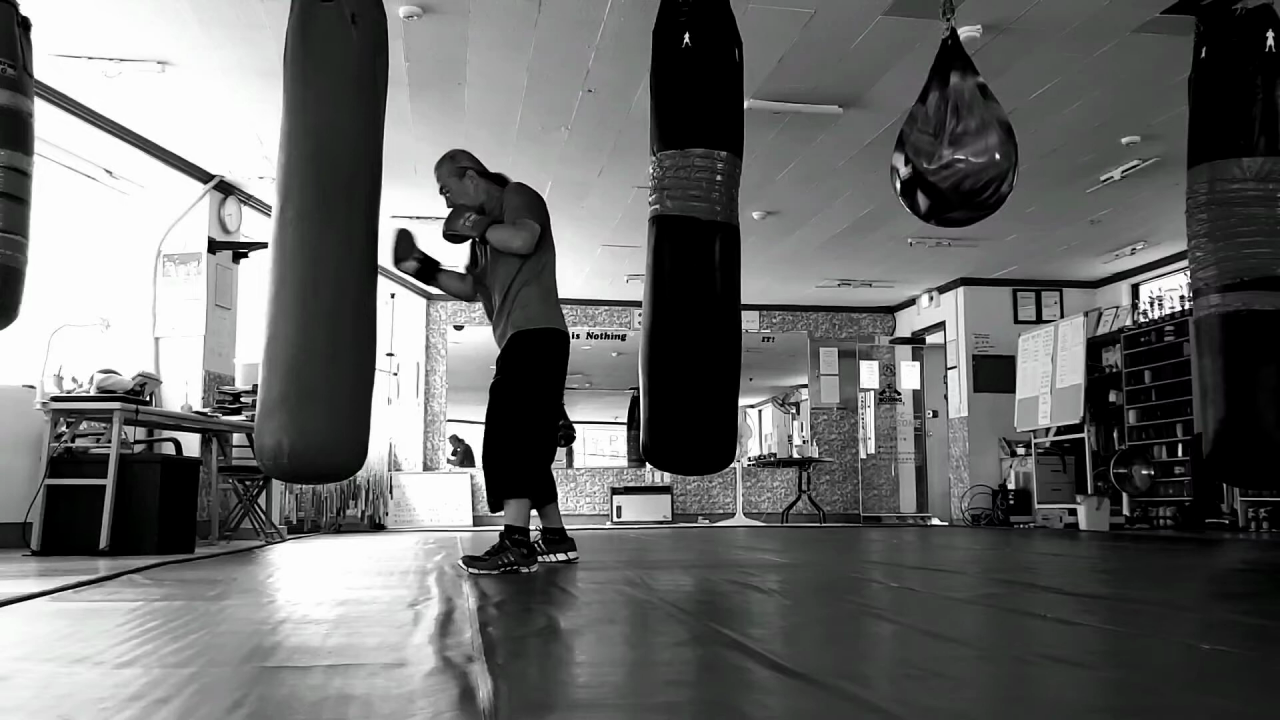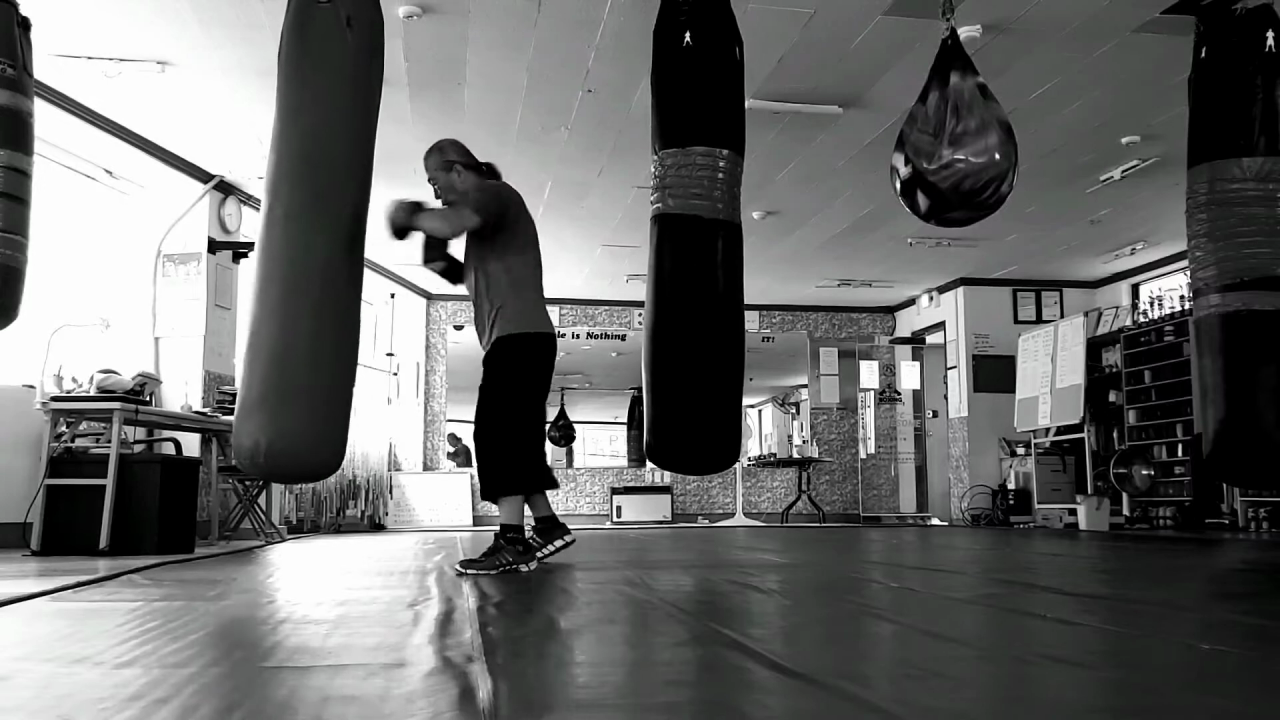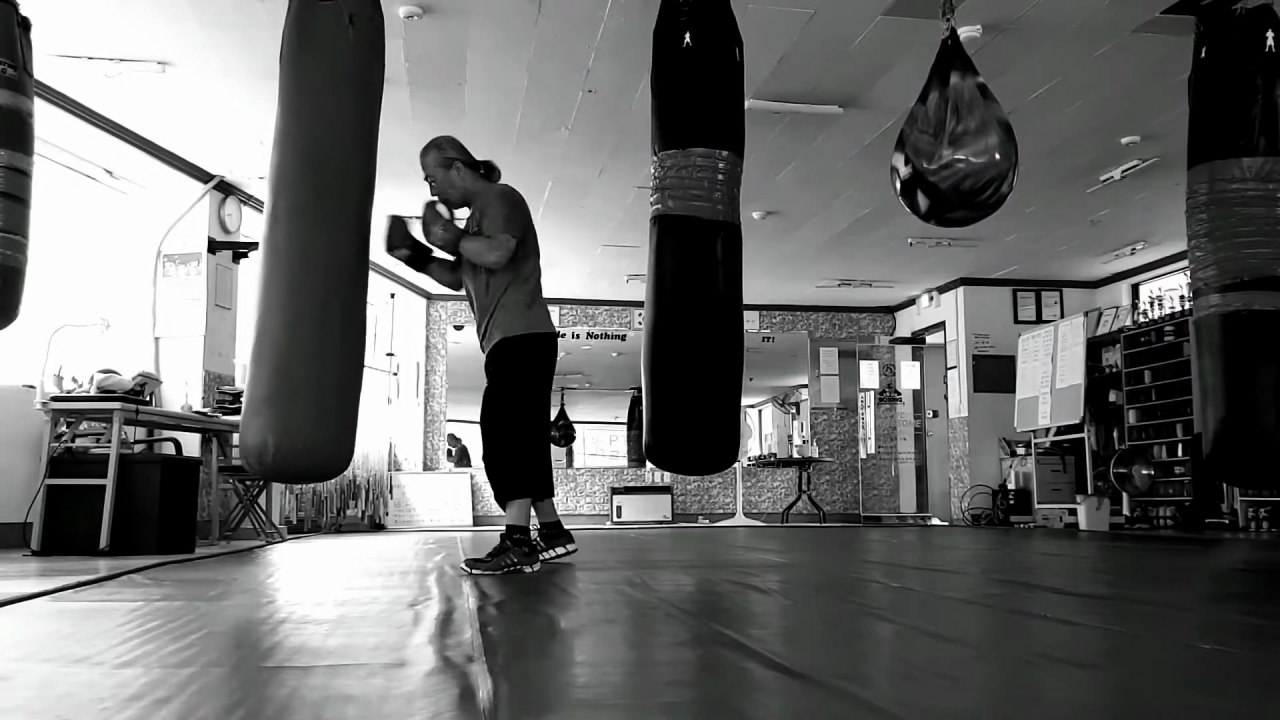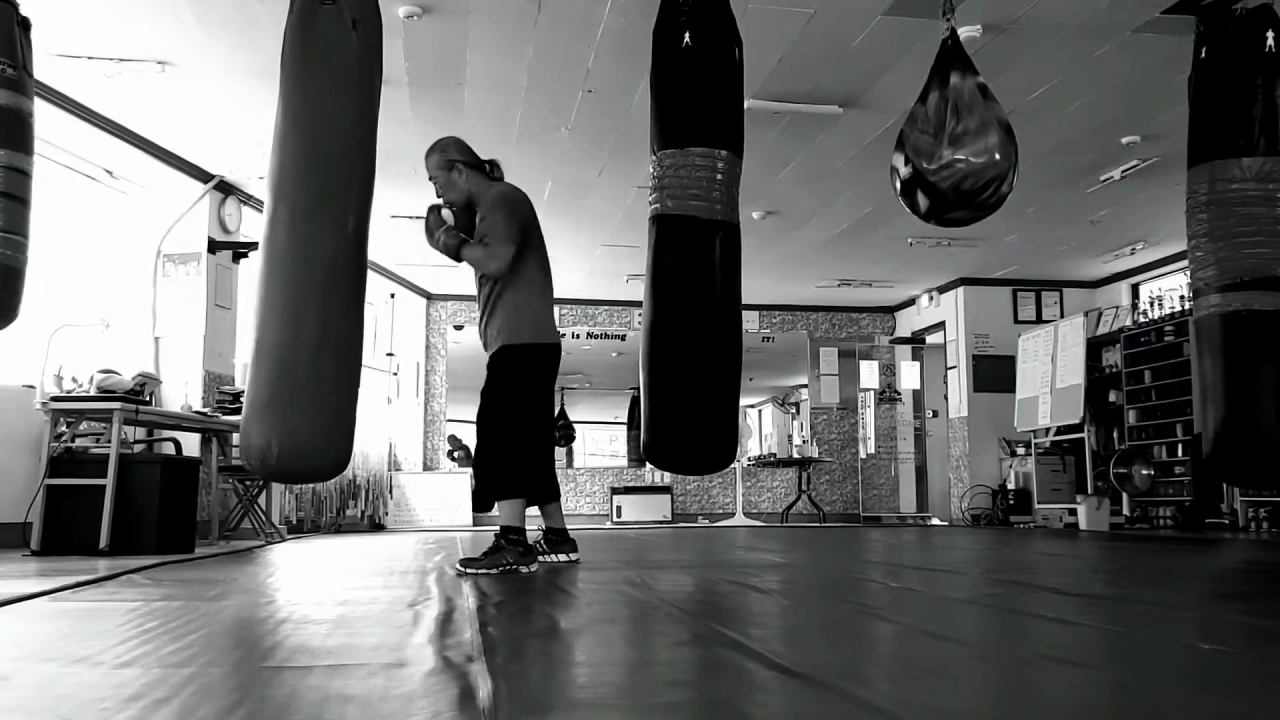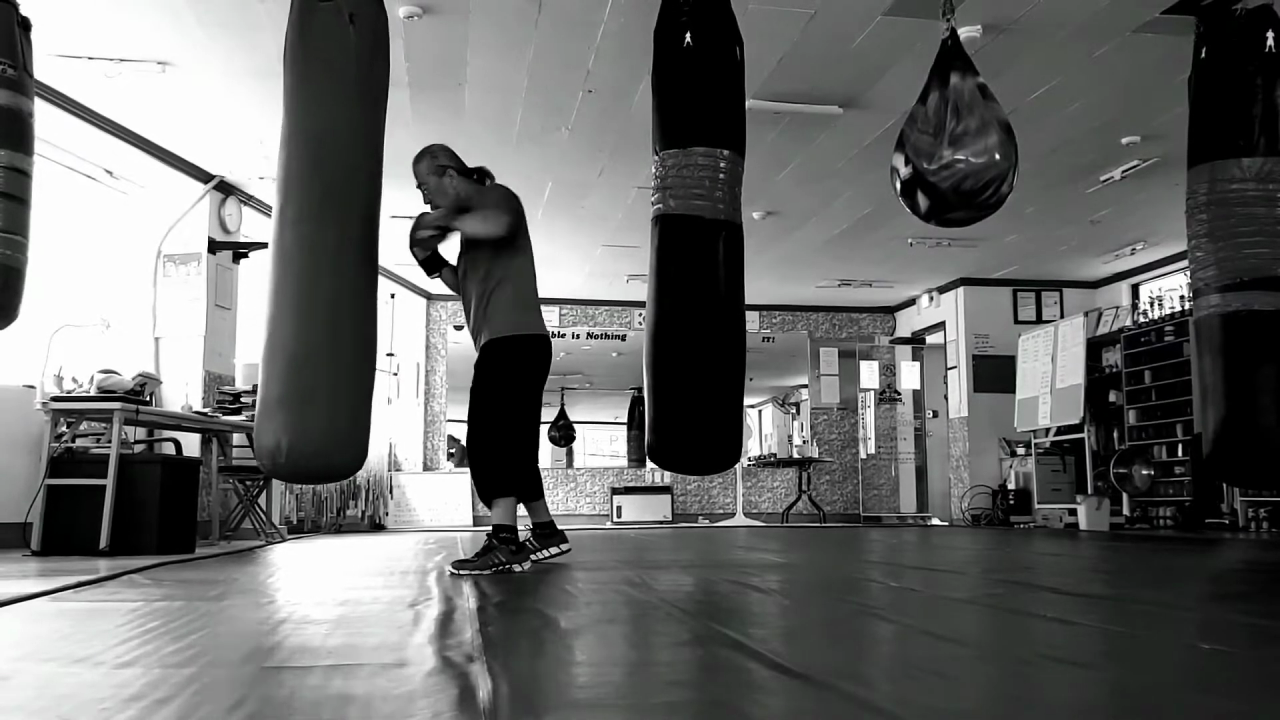
dt=1s
person 1, frame 1
left shoulder: (519, 197)
right shoulder: (487, 237)
left elbow: (526, 240)
right elbow: (473, 290)
left wrist: (476, 228)
right wrist: (420, 267)
left hip: (535, 335)
right hip: (522, 340)
left knee: (508, 437)
right knee: (529, 443)
left ankle: (515, 541)
right ankle: (554, 537)
person 1, frame 2
left shoulder: (493, 192)
right shoulder: (486, 207)
left elbow: (453, 225)
right elbow: (479, 275)
left wrist: (411, 217)
right wrist: (441, 261)
left hip: (519, 338)
right hip: (517, 338)
left knee: (498, 432)
right knee: (518, 438)
left ankle: (511, 541)
right ankle: (547, 526)
person 1, frame 3
left shoulder: (500, 197)
right shoulder: (481, 210)
left elbow: (497, 254)
right elbow: (456, 279)
left wrist: (451, 239)
right wrist: (413, 253)
left hip: (523, 339)
right hip: (509, 343)
left knee: (508, 438)
right knee: (516, 439)
left ankle: (518, 541)
right ankle: (549, 532)
person 1, frame 4
left shoulder: (502, 200)
right shoulder: (490, 206)
left elbow: (496, 259)
left wrist: (450, 240)
right wrist: (446, 240)
left hip: (521, 345)
right hip: (533, 344)
left knee: (498, 440)
right knee: (528, 441)
left ankle: (511, 545)
right ankle: (555, 539)
person 1, frame 5
left shoulder: (495, 196)
right shoulder: (474, 218)
left elbow: (496, 226)
right elbow: (464, 286)
left wrist: (439, 228)
right wrist: (429, 259)
left hip: (510, 341)
right hip: (523, 341)
left knee: (492, 434)
right knee: (513, 442)
left ankle: (504, 542)
right ankle: (545, 532)
